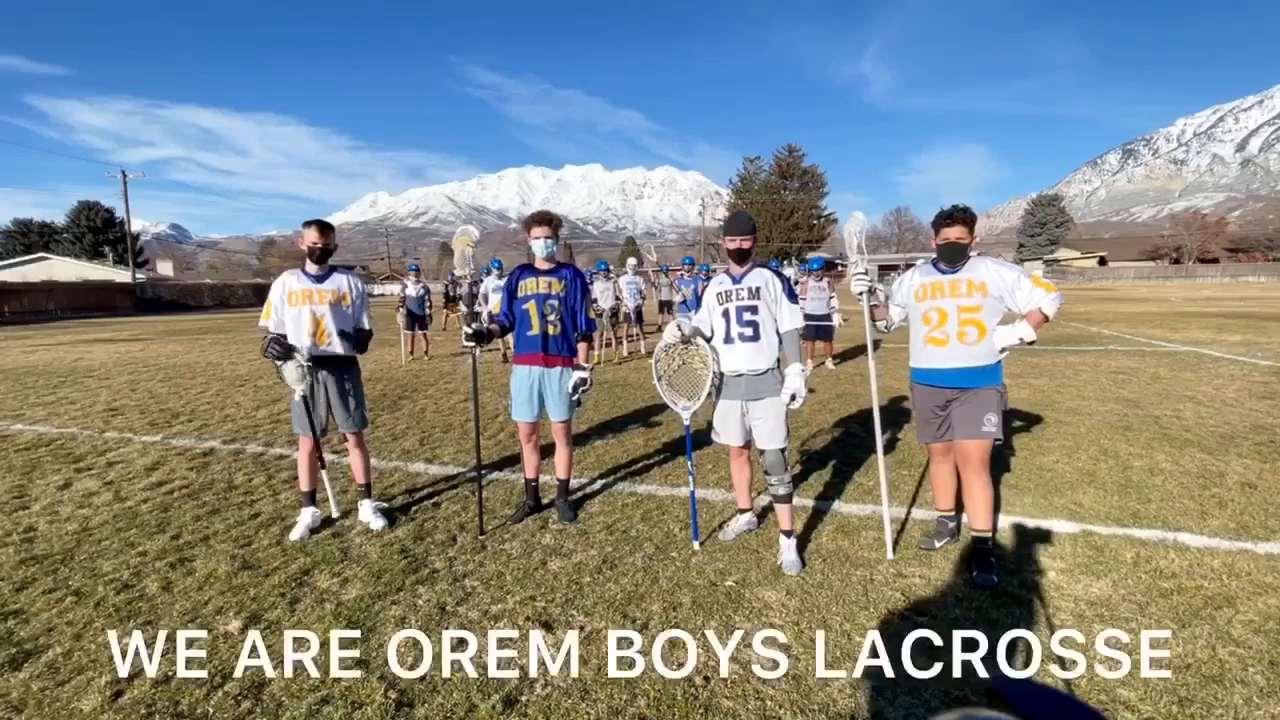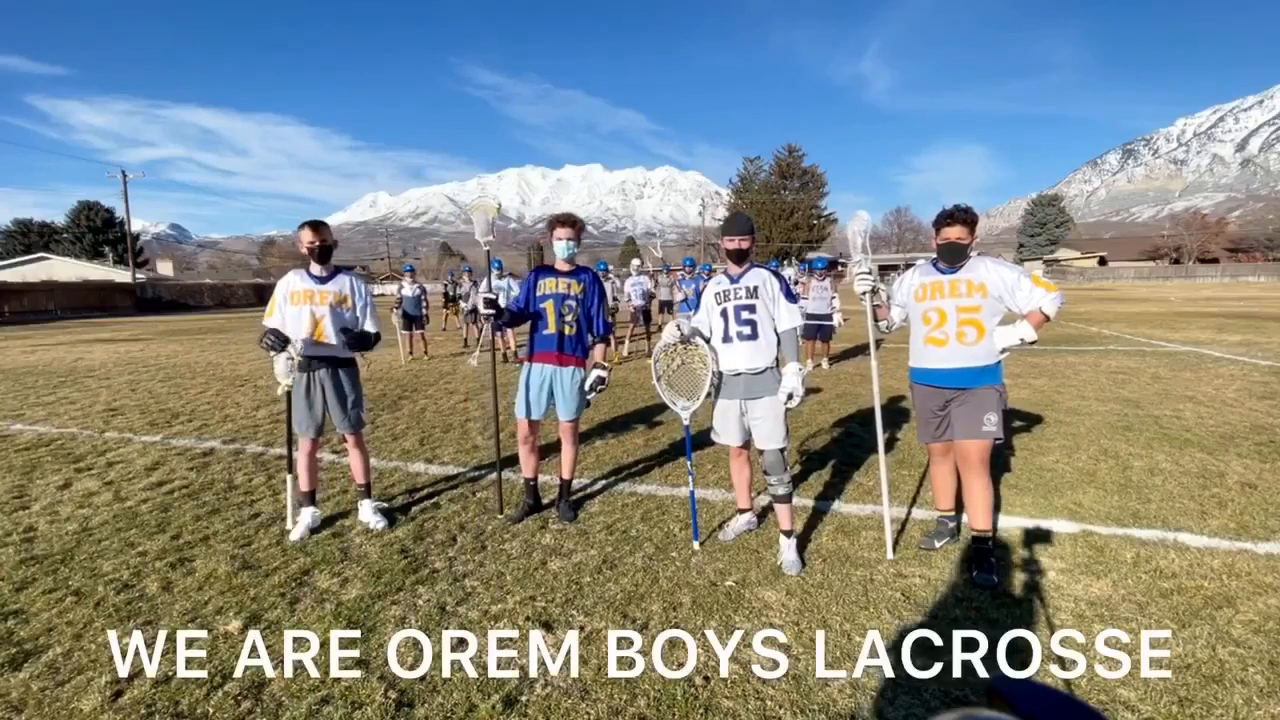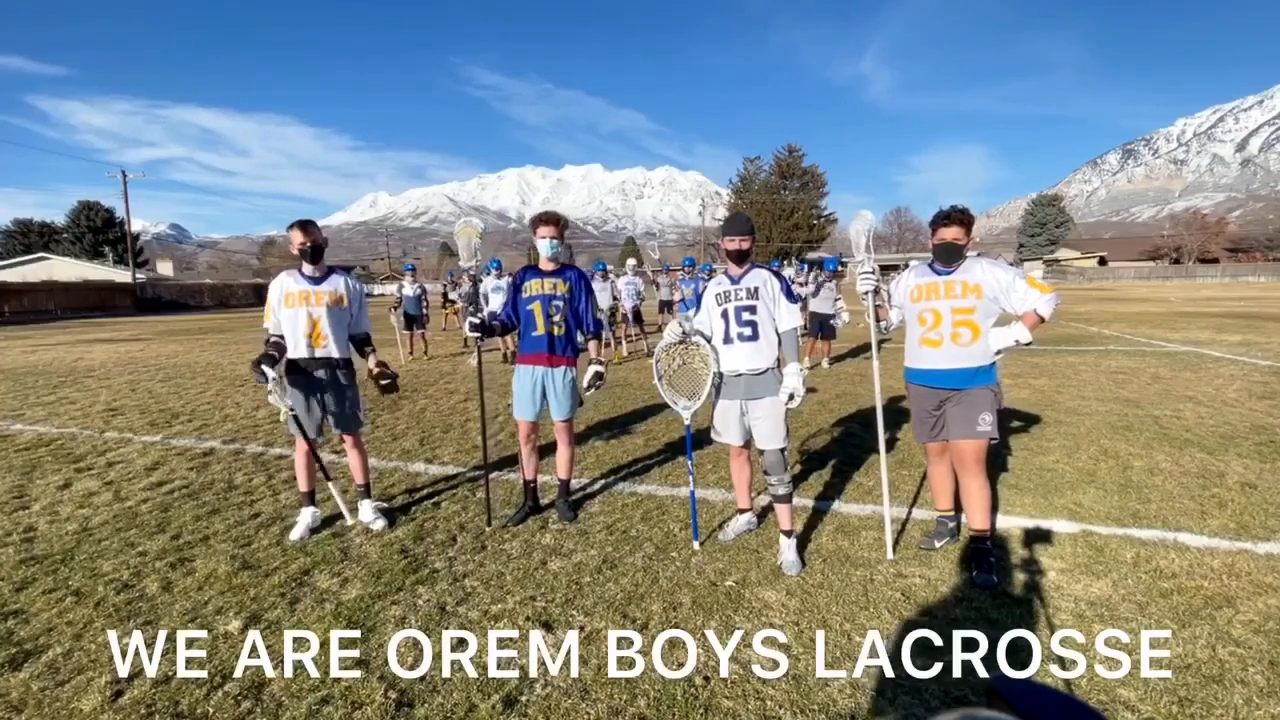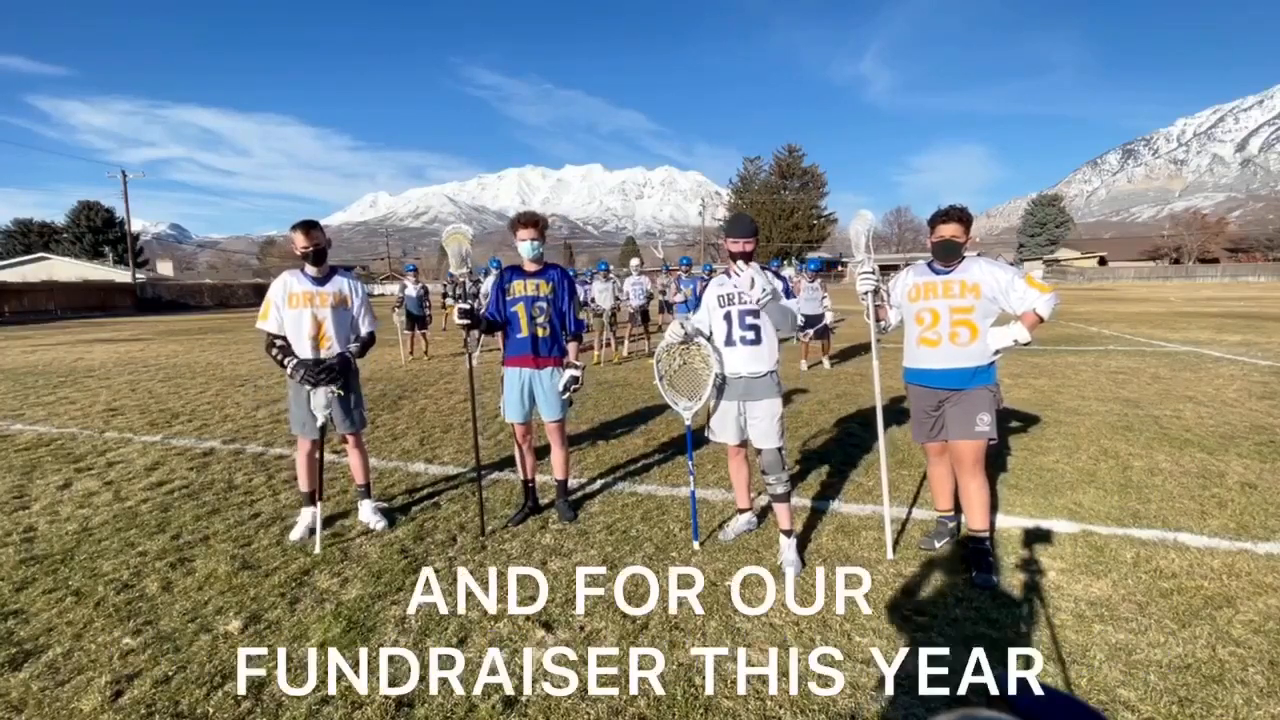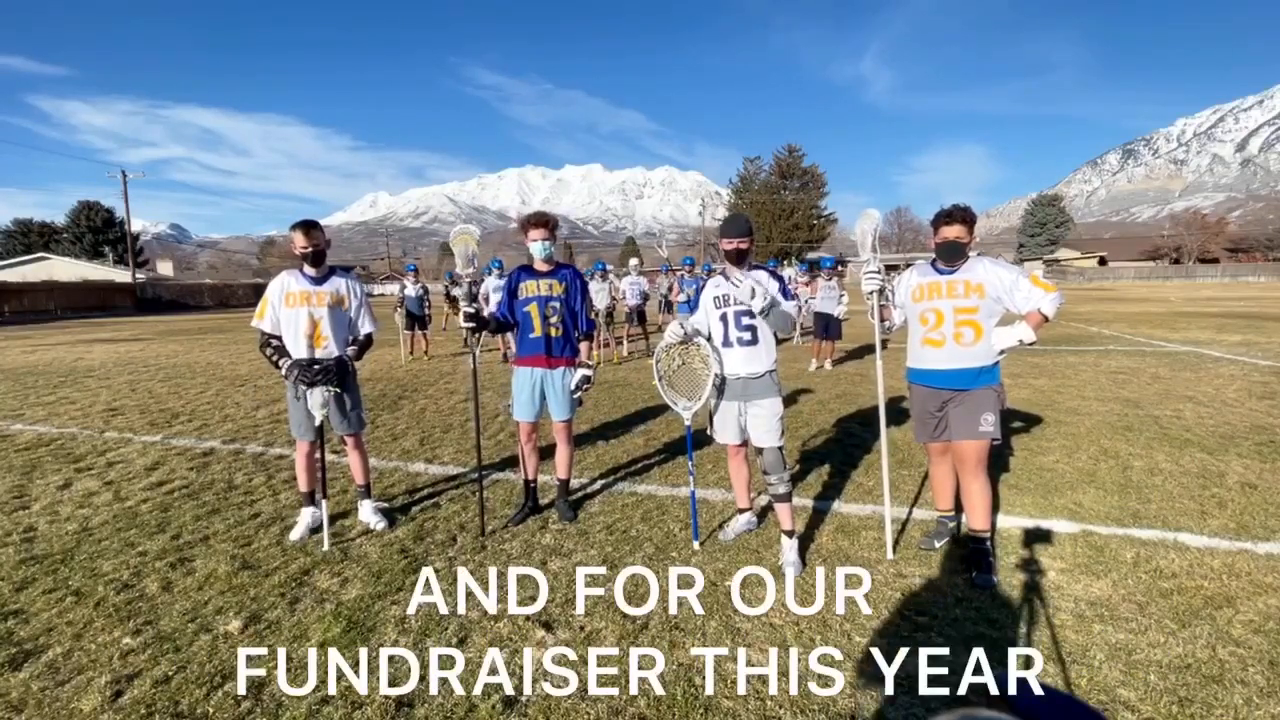
dt=1s
person 1, frame 1
left shoulder: (994, 272)
right shoulder: (914, 278)
left elbow: (1047, 296)
right elbow: (887, 319)
left wrist: (1017, 333)
right wrist: (870, 296)
left hip: (979, 383)
right hip: (929, 383)
left knee: (974, 462)
right knee: (940, 453)
left ankle: (983, 548)
right ankle: (947, 523)
person 1, frame 2
left shoulder: (995, 273)
right shoulder: (914, 278)
left elbow: (1048, 297)
right elbow: (888, 320)
left wrist: (1018, 334)
right wrist: (873, 296)
left hip: (978, 383)
right hip: (928, 383)
left knee: (974, 462)
right knee: (940, 453)
left ankle: (983, 547)
right ankle: (947, 523)
person 1, frame 3
left shoulder: (990, 273)
right shoulder: (910, 279)
left elbow: (1044, 298)
right elbow: (886, 319)
left wrist: (1013, 335)
right wrist: (873, 296)
left hip: (973, 383)
right hip: (923, 383)
left knee: (970, 462)
right knee: (936, 453)
left ankle: (981, 547)
right ankle: (946, 523)
person 1, frame 4
left shoulder: (989, 273)
right shoulder: (908, 278)
left elbow: (1043, 297)
right elbow: (885, 318)
left wrist: (1013, 334)
right wrist: (872, 296)
left hip: (972, 383)
right hip: (923, 383)
left knee: (969, 463)
right knee: (936, 453)
left ankle: (980, 545)
right ankle: (946, 523)
person 1, frame 5
left shoulder: (994, 273)
right shoulder: (912, 278)
left elbow: (1048, 296)
right elbow: (889, 319)
left wrist: (1018, 334)
right wrist: (875, 295)
left hip: (976, 384)
right hip: (926, 383)
left knee: (971, 463)
right knee: (938, 454)
left ankle: (981, 546)
right ankle: (946, 522)
person 2, frame 1
left shoulder: (771, 279)
right shoulder: (714, 287)
left elbow: (789, 328)
right elbow: (705, 328)
left wrist: (795, 371)
right wrist: (684, 328)
left hip: (766, 382)
right hip: (728, 383)
left knee: (774, 459)
right knee: (737, 450)
left ankle: (787, 539)
right ankle: (745, 514)
person 2, frame 2
left shoulder: (769, 279)
right shoulder: (712, 287)
left elbow: (787, 327)
right elbow: (704, 330)
left wrist: (793, 370)
right wrist: (683, 328)
left hip: (765, 381)
right hip: (727, 382)
left knee: (774, 459)
right knee: (737, 450)
left ankle: (787, 539)
right ankle: (745, 514)
person 2, frame 3
left shoulder: (770, 279)
right shoulder: (713, 288)
left elbow: (788, 328)
right elbow: (704, 331)
left wrist: (793, 370)
right wrist: (683, 329)
left hip: (765, 381)
right hip: (727, 383)
left knee: (774, 459)
right knee: (737, 450)
left ankle: (788, 539)
right ankle: (745, 514)
person 2, frame 4
left shoulder: (770, 279)
right shoulder: (714, 286)
left elbow: (790, 323)
right elbow: (703, 326)
left wrist: (763, 293)
right wrist: (684, 328)
left hip: (763, 382)
right hip: (726, 383)
left knee: (771, 459)
right knee: (734, 449)
left ankle: (787, 539)
right ankle: (745, 514)
person 2, frame 5
left shoulder: (768, 279)
right shoulder: (711, 287)
left elbow: (788, 323)
right elbow: (702, 325)
left wrist: (759, 299)
right wrist: (682, 328)
left hip: (762, 382)
right hip: (726, 383)
left knee: (772, 458)
right knee: (734, 450)
left ankle: (789, 539)
right ankle: (745, 514)
person 3, frame 1
left shoulder: (350, 282)
right shoulder: (285, 283)
left elbow: (365, 330)
right elbow: (273, 333)
left wrist: (358, 341)
right wrist: (274, 347)
left hip: (344, 369)
right hip: (306, 372)
left knee: (355, 438)
right knee: (307, 442)
left ankle: (367, 504)
right ankle: (308, 511)
person 3, frame 2
left shoulder: (353, 284)
right shoulder: (288, 283)
left elbow: (371, 335)
right elbow: (277, 331)
left wrist: (362, 339)
right wrist: (270, 339)
left hip: (342, 369)
right hip: (305, 370)
left knee: (354, 437)
right knee: (307, 442)
left ankle: (366, 504)
right ankle: (308, 511)
person 3, frame 3
left shoulder: (347, 284)
right shoulder: (282, 284)
left elbow: (359, 334)
right elbow: (275, 336)
left wrist: (373, 362)
right wrist: (267, 360)
left hip: (339, 371)
right hip: (299, 374)
left knee: (351, 437)
right knee: (303, 442)
left ankle: (366, 503)
right ankle: (308, 511)
person 3, frame 4
left shoulder: (349, 284)
right shoulder: (284, 284)
left elbow: (368, 335)
right elbow: (273, 341)
left wrist: (345, 357)
right wrist: (297, 366)
left hip: (342, 374)
right hip: (304, 378)
left knee: (353, 438)
right knee: (306, 443)
left ankle: (366, 504)
right ankle: (308, 510)
person 3, frame 5
left shoulder: (348, 284)
right shoulder: (281, 285)
left elbow: (365, 336)
right elbow: (267, 339)
left wrist: (344, 361)
right wrist: (289, 367)
left hip: (339, 375)
right hip: (300, 379)
left knee: (353, 439)
right knee: (305, 444)
left ankle: (366, 504)
right ankle: (309, 511)
person 4, frame 1
left shoulder: (571, 275)
right shoulder: (518, 276)
left elbow: (584, 326)
right elbow: (505, 320)
left wrist: (583, 367)
right wrist: (485, 332)
left hip: (560, 365)
right hip: (525, 364)
left knee: (562, 432)
right knee: (527, 434)
left ankle: (562, 497)
right ankle: (531, 498)
person 4, frame 2
left shoulder: (588, 279)
right shoulder: (536, 276)
left elbow: (600, 328)
right elbow: (519, 313)
left wrist: (600, 366)
right wrist: (498, 311)
left hip: (572, 365)
right hip: (536, 362)
left knee: (569, 432)
right knee: (526, 432)
left ankle: (564, 497)
right ankle: (531, 497)
person 4, frame 3
left shoulder: (575, 277)
right shoulder: (523, 277)
left elbow: (589, 323)
right elbow: (509, 320)
left wrist: (596, 361)
right wrist: (487, 328)
left hip: (562, 364)
right hip: (528, 364)
left knee: (564, 432)
right knee: (526, 434)
left ankle: (563, 497)
right ankle: (530, 499)
person 4, frame 4
left shoulder: (558, 276)
right shoulder: (506, 278)
left elbow: (572, 326)
right elbow: (494, 322)
left wrist: (573, 365)
right wrist: (474, 320)
left hip: (550, 366)
right hip: (516, 366)
left knee: (556, 433)
right knee: (521, 435)
left ankle: (562, 498)
right ankle: (530, 499)
person 4, frame 5
left shoulder: (570, 276)
right shoulder: (517, 278)
left elbow: (585, 325)
right elbow: (504, 321)
left wrist: (585, 364)
right wrist: (481, 321)
left hip: (562, 365)
right hip: (527, 366)
left knee: (563, 432)
right knee: (527, 434)
left ankle: (562, 497)
right ankle: (530, 499)
